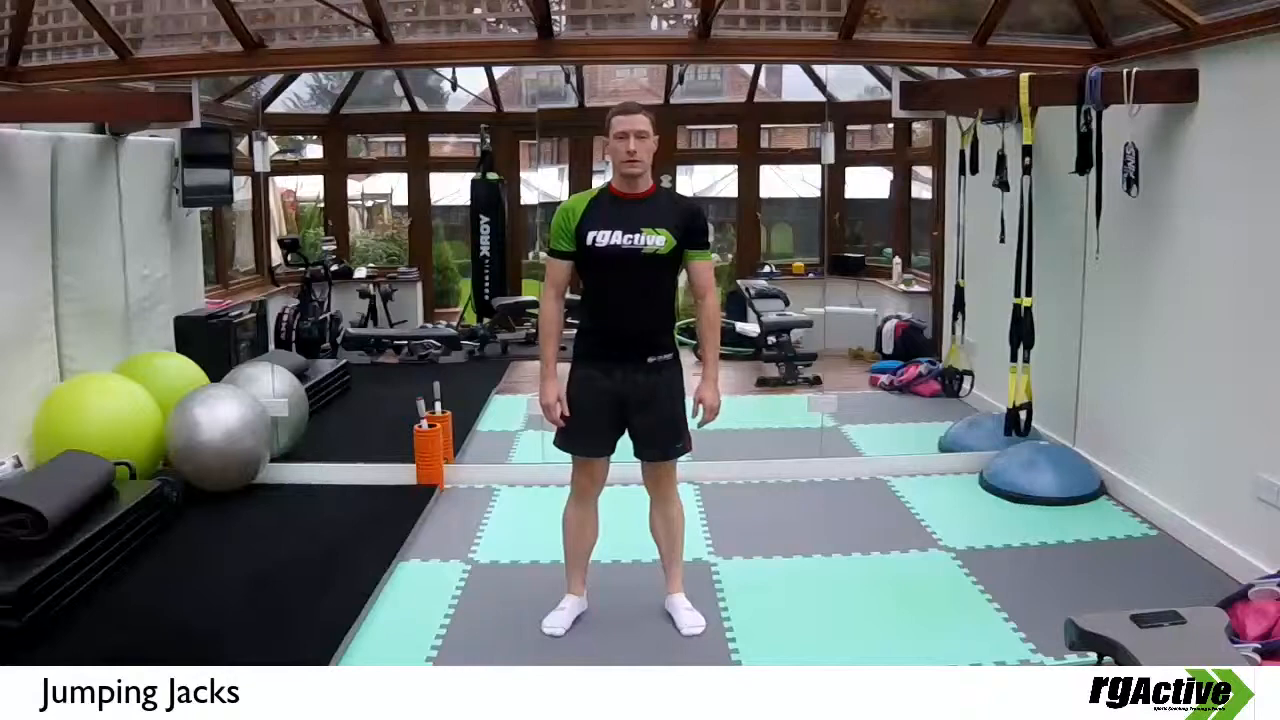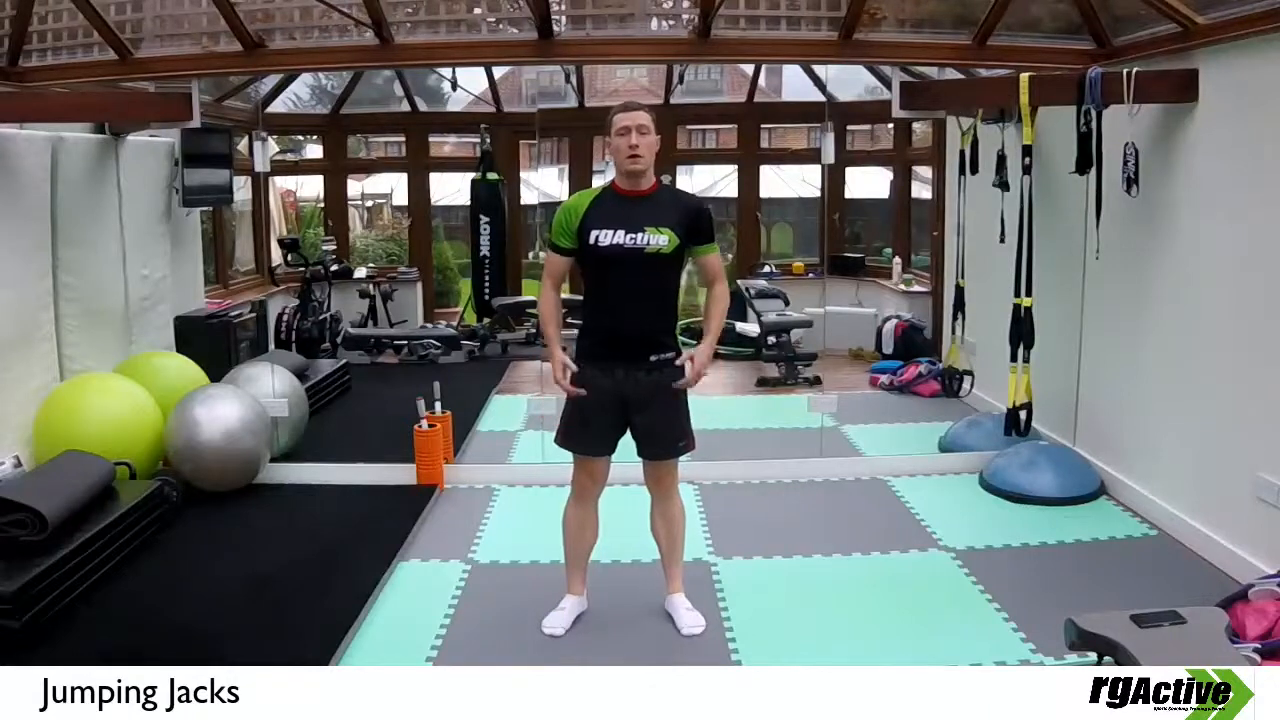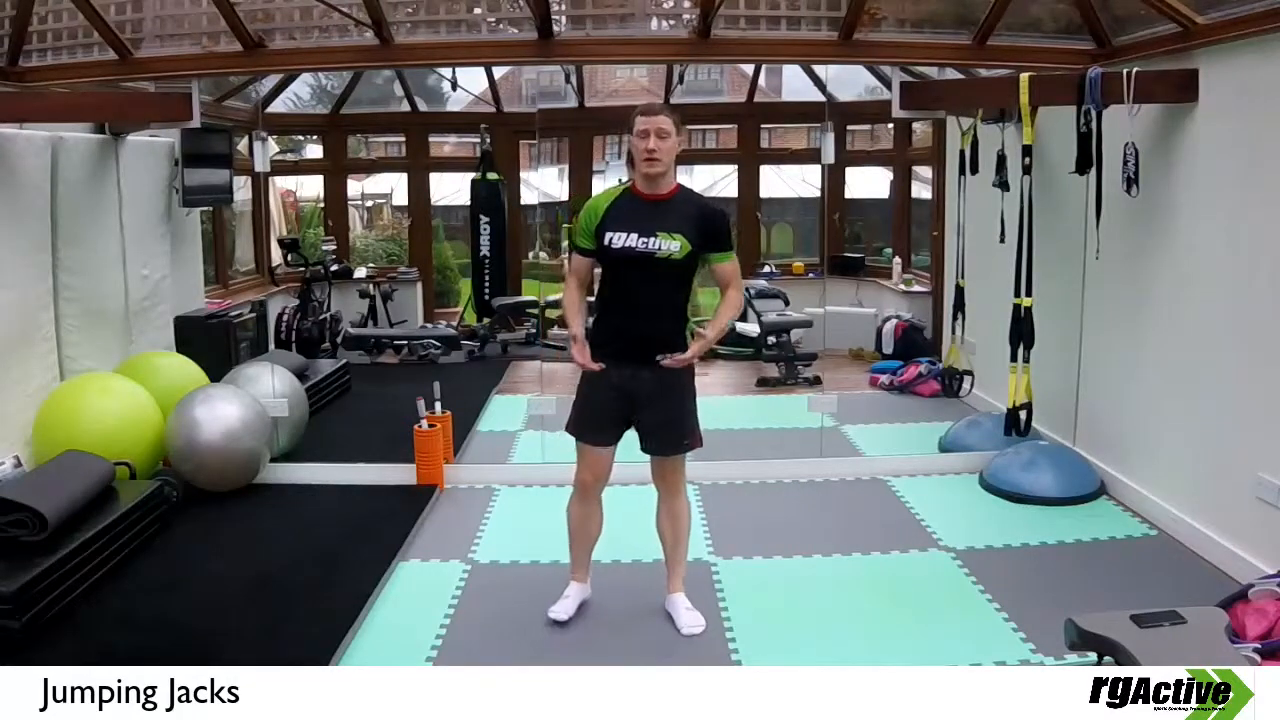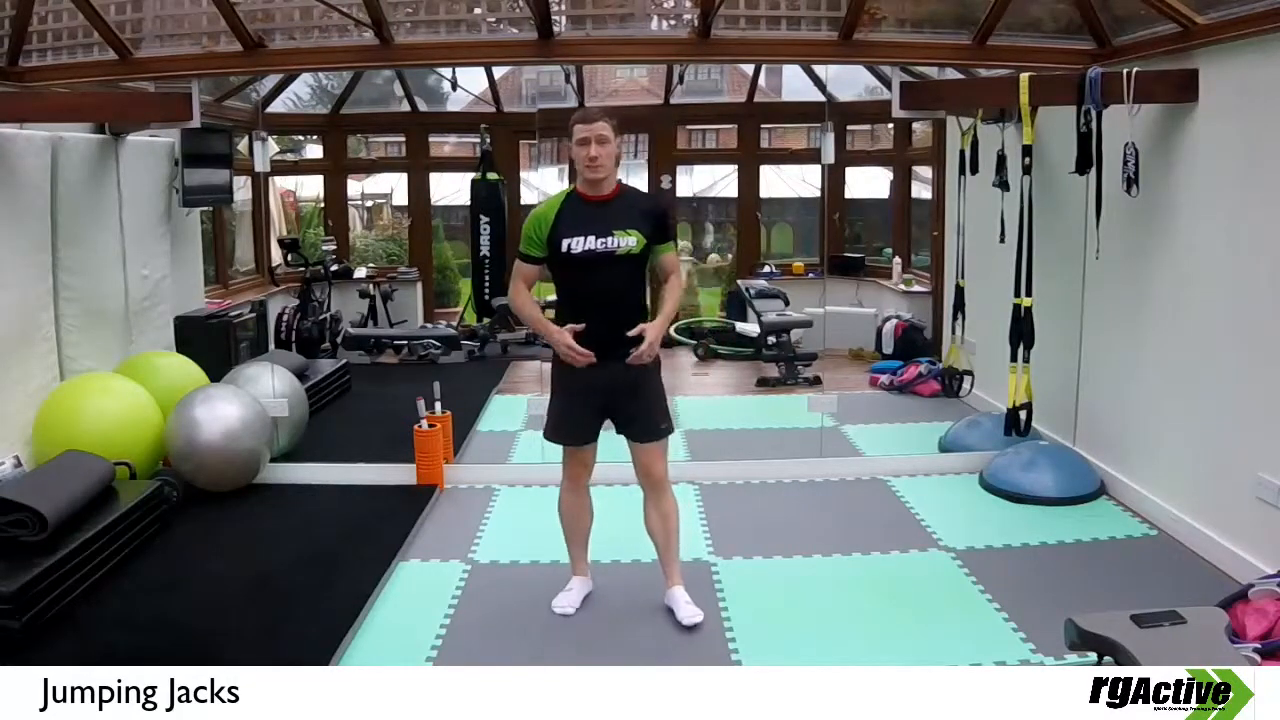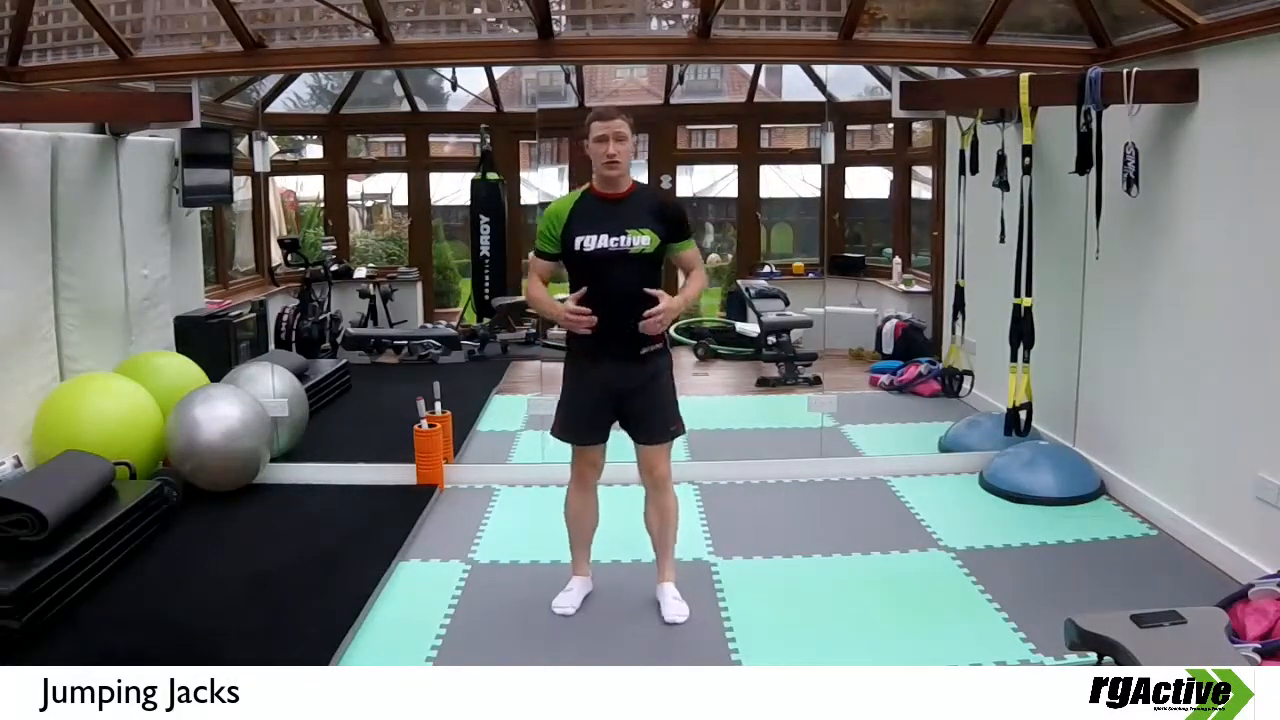
dt=0.5s
person 1, frame 1
left shoulder: (683, 213)
right shoulder: (576, 212)
left elbow: (705, 297)
right elbow: (553, 296)
left wrist: (710, 377)
right wrist: (549, 375)
left hip: (658, 371)
right hip: (592, 371)
left knee: (663, 485)
right knee: (584, 485)
left ankle: (675, 593)
right ankle: (574, 594)
person 1, frame 2
left shoulder: (687, 209)
right shoulder: (579, 209)
left elbow: (716, 283)
right elbow: (551, 284)
left wrist: (707, 345)
right wrist: (554, 350)
left hip: (661, 369)
right hip: (594, 370)
left knee: (664, 484)
right knee: (585, 485)
left ankle: (675, 592)
right ankle: (575, 594)
person 1, frame 3
left shoulder: (703, 214)
right shoulder: (600, 208)
left elbow: (732, 290)
right elbow: (576, 279)
left wrist: (707, 338)
right wrist: (576, 331)
left hip: (667, 368)
right hip: (606, 366)
left knee: (671, 482)
right knee: (588, 480)
left ankle: (675, 591)
right ankle: (578, 581)
person 1, frame 4
left shoulder: (648, 209)
right shoulder: (547, 216)
left elbow: (672, 275)
right elbow: (518, 288)
left wrist: (660, 323)
right wrist: (551, 333)
left hip: (636, 362)
right hip: (577, 364)
left knee: (655, 476)
right knee: (575, 474)
left ankle: (674, 585)
right ankle: (579, 575)
person 1, frame 5
left shoulder: (663, 207)
right shoulder: (563, 212)
left elbow: (697, 271)
right elbow: (534, 282)
left wrist: (678, 303)
right wrist: (559, 310)
left hip: (647, 362)
right hip: (588, 364)
left knee: (657, 475)
right knee: (584, 475)
left ankle: (666, 581)
right ankle: (580, 575)
